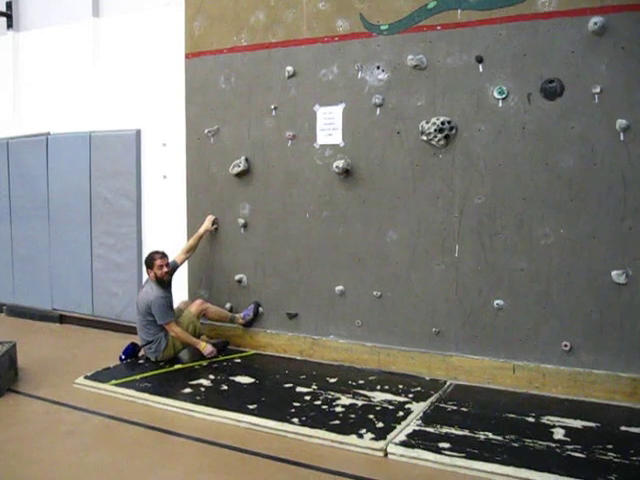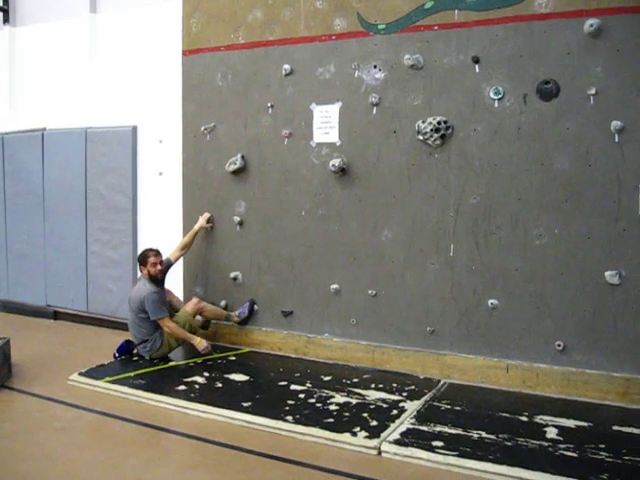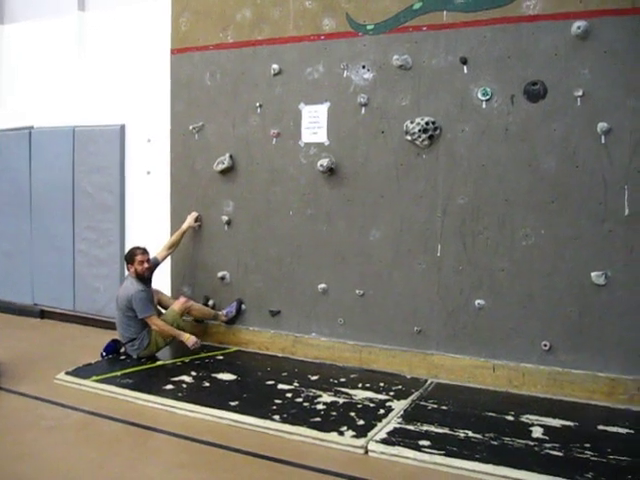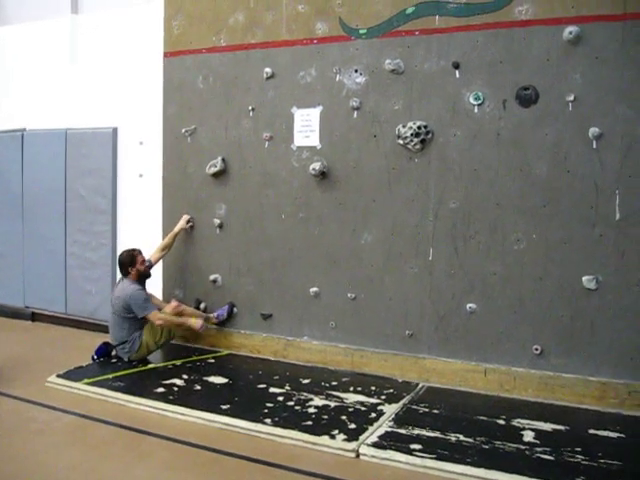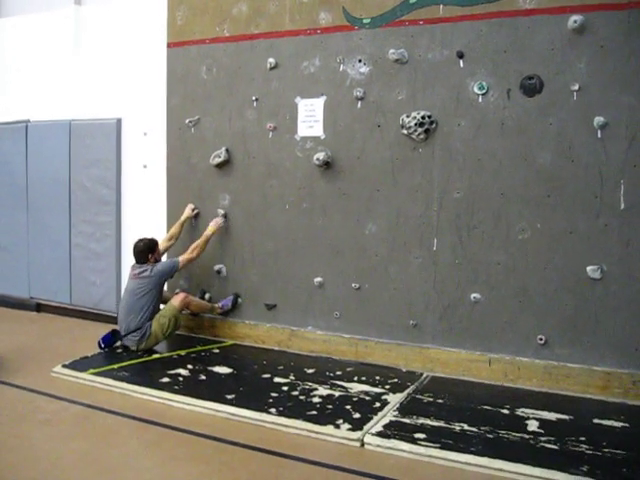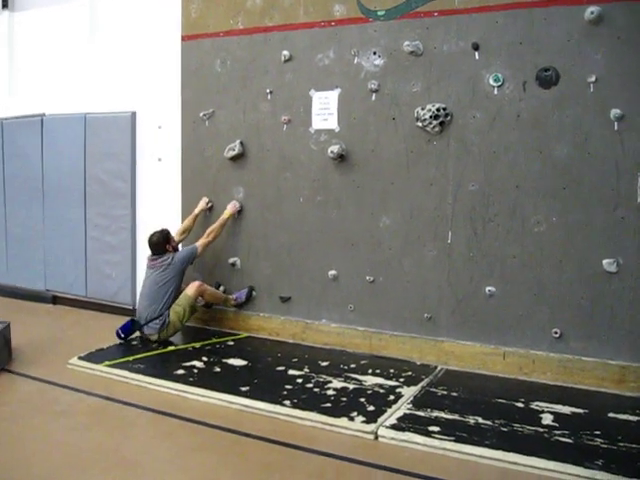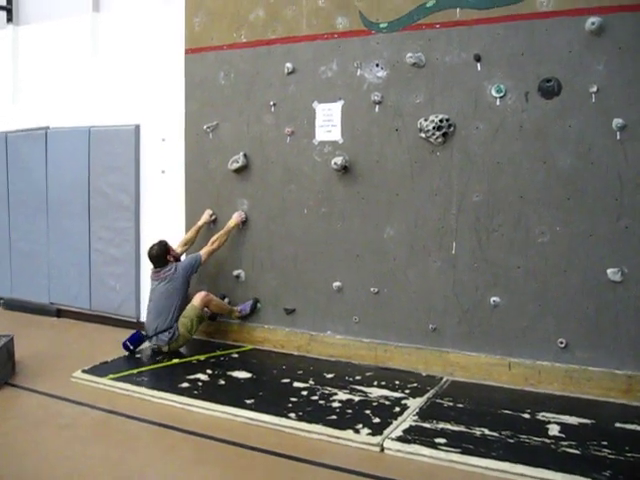
dt=0.4s
person 1, frame 1
left shoulder: (162, 277)
right shoulder: (156, 297)
left elbow: (185, 253)
right elbow: (173, 331)
left wrist: (202, 230)
right wrist: (200, 345)
left hip: (158, 339)
right hip: (160, 349)
left knee: (187, 306)
right knee: (199, 304)
left ankle: (206, 341)
right ankle: (240, 319)
person 1, frame 2
left shoulder: (155, 275)
right shoulder: (149, 293)
left elbow: (180, 251)
right elbow: (167, 327)
left wrist: (197, 227)
right wrist: (195, 340)
left hip: (150, 337)
right hip: (154, 347)
left knee: (166, 294)
right knee: (196, 303)
left ankle: (196, 320)
right ankle: (235, 317)
person 1, frame 3
left shoulder: (141, 275)
right shoulder: (137, 292)
left elbow: (167, 249)
right elbow: (155, 325)
left wrist: (185, 227)
right wrist: (185, 337)
left hip: (136, 338)
right hip: (142, 346)
left knee: (154, 294)
right knee: (184, 302)
right ankle: (222, 316)
person 1, frame 4
left shoulder: (128, 280)
right shoulder: (133, 292)
left elbow: (160, 252)
right elbow: (158, 319)
left wrist: (178, 229)
right wrist: (189, 321)
left hip: (126, 342)
right hip: (132, 348)
left knee: (150, 301)
right knee: (175, 306)
right ankle: (212, 318)
person 1, frame 5
left shoulder: (138, 268)
right shoulder: (155, 272)
left elbow: (169, 241)
right elbow: (191, 255)
left wrist: (184, 218)
right wrist: (211, 231)
left hip: (128, 335)
right hip: (139, 339)
right knee: (183, 298)
left ankle: (193, 305)
right ankle: (217, 309)
person 1, frame 6
left shoulder: (152, 260)
right shoulder: (175, 260)
left elbow: (181, 234)
right elbow: (208, 238)
left wrist: (198, 211)
right wrist: (227, 214)
left hip: (146, 326)
right hip: (158, 329)
right knee: (197, 286)
left ankle: (206, 298)
right ankle: (231, 301)
person 1, frame 7
left shoulder: (156, 271)
right shoulder: (179, 270)
left elbow: (184, 245)
right elbow: (212, 246)
left wrist: (201, 223)
right wrist: (232, 223)
left hip: (156, 337)
right hip: (168, 340)
right knee: (203, 296)
right ankle: (236, 313)
